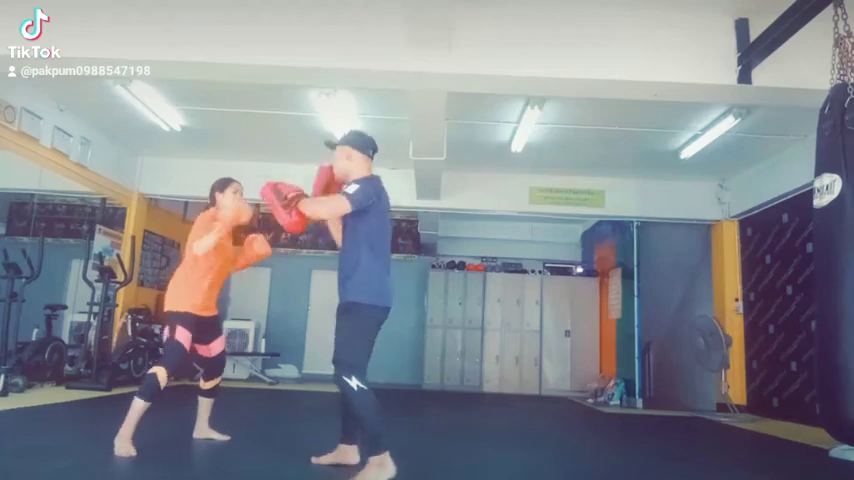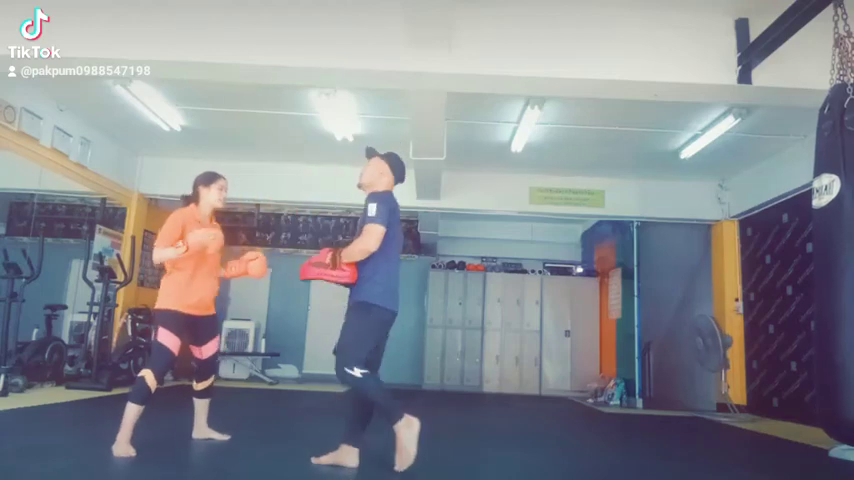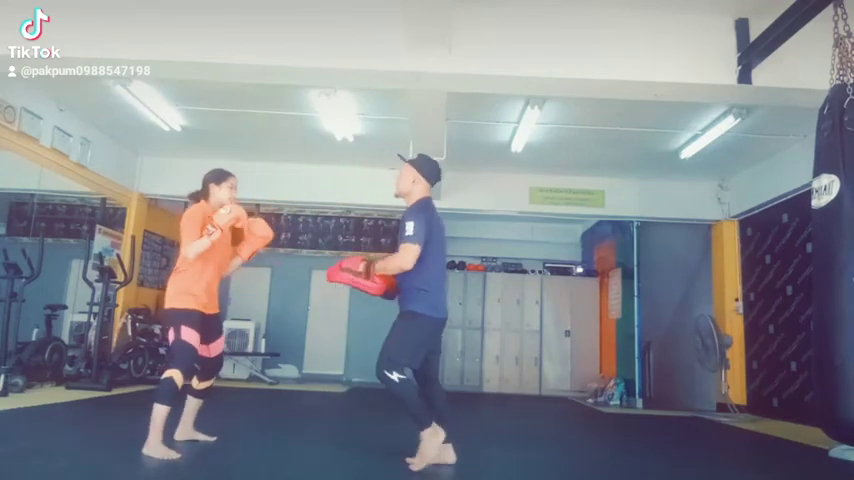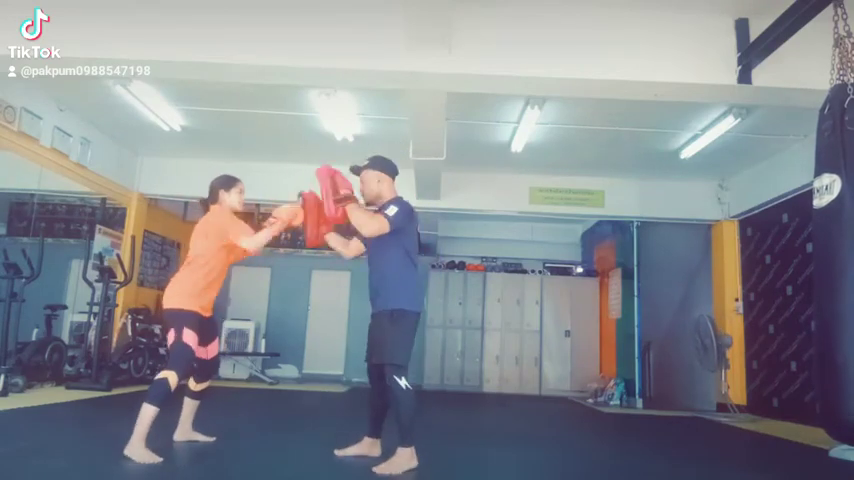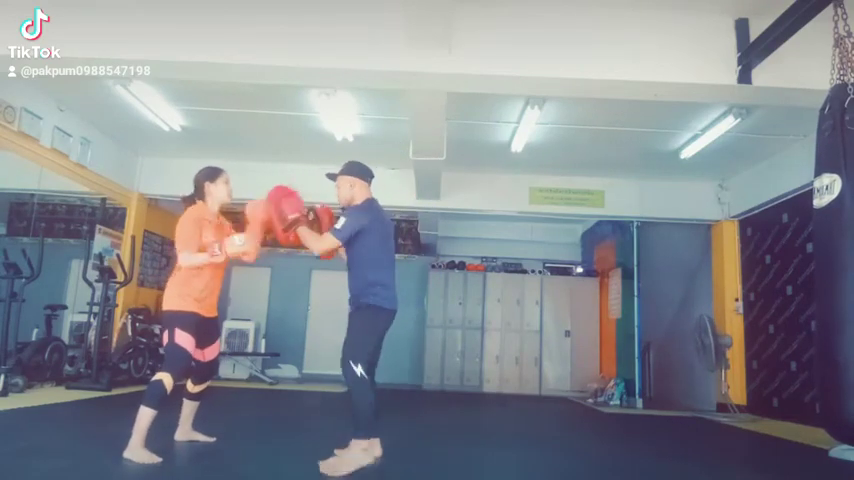
dt=0.7s
person 1, frame 1
left shoulder: (368, 186)
right shoulder: (365, 194)
left elbow: (325, 208)
right elbow: (344, 238)
left wrist: (297, 200)
right wrist: (323, 204)
left hip: (363, 299)
right hip: (367, 298)
left knee: (350, 376)
right knee: (349, 375)
right ankle: (348, 447)
person 1, frame 2
left shoulder: (378, 199)
right shoulder: (387, 204)
left elbow: (370, 244)
left wrist: (337, 258)
right wrist: (342, 262)
left hip: (371, 301)
right hip: (381, 302)
left knee: (348, 367)
right knee: (361, 372)
left ankle: (401, 422)
right ankle: (349, 448)
person 1, frame 3
left shoulder: (417, 213)
right shoulder: (425, 213)
left elbow: (405, 261)
left wrist: (372, 268)
right wrist: (386, 273)
left hip: (420, 310)
right hip: (430, 309)
left knee: (388, 369)
right knee: (427, 377)
left ankle: (430, 430)
right ankle: (443, 447)
person 1, frame 4
left shoulder: (400, 209)
right shoulder: (377, 217)
left elbow: (371, 227)
right elbow: (350, 249)
left wrist: (347, 203)
left hip: (400, 308)
right hip: (383, 308)
left knee: (395, 374)
right knee: (377, 373)
left ankle: (406, 452)
right ankle: (372, 441)
person 1, frame 5
left shoulder: (359, 213)
right shoulder: (374, 215)
left elbow: (319, 246)
left wrist: (298, 224)
right wrist: (328, 233)
left hip: (372, 304)
right hip: (375, 304)
left knee: (353, 365)
right knee: (362, 371)
left ankle: (361, 446)
right ankle: (370, 441)
person 2, frame 1
left shoulder: (224, 222)
right shoulder: (209, 218)
right elbow: (199, 250)
left wrist: (250, 256)
right wrist: (225, 223)
left hip: (206, 307)
right hip: (183, 304)
left knee: (215, 363)
right knee: (172, 361)
left ankle: (202, 427)
right ankle: (125, 434)
person 2, frame 2
left shoulder: (215, 228)
right shoulder: (180, 217)
right elbow: (157, 255)
left wrist: (240, 267)
right wrist: (188, 245)
left hip: (204, 308)
right hip: (174, 304)
left knee: (208, 366)
right knee: (159, 365)
left ankle: (201, 427)
right ankle: (123, 438)
person 2, frame 3
left shoulder: (226, 220)
right shoulder: (195, 213)
right elbow: (191, 252)
left wrist: (250, 245)
right wrist: (218, 228)
left hip: (208, 304)
right hip: (183, 300)
left knee: (211, 364)
right knee: (182, 363)
left ankle: (185, 428)
right ankle: (153, 441)
person 2, frame 4
left shoulder: (218, 219)
right shoulder: (221, 217)
right elbow: (252, 244)
right wrist: (278, 224)
left hip: (200, 306)
right hip: (183, 302)
left knee: (209, 365)
right knee: (179, 365)
left ankle: (184, 428)
right ankle: (136, 442)
person 2, frame 5
left shoulder: (223, 224)
right shoulder: (194, 215)
left elbow: (248, 255)
right elbow: (185, 260)
right wrist: (223, 251)
left hip: (206, 308)
right hip: (181, 304)
left knee: (206, 368)
right knee: (175, 368)
left ankle: (184, 429)
right ankle: (135, 445)
